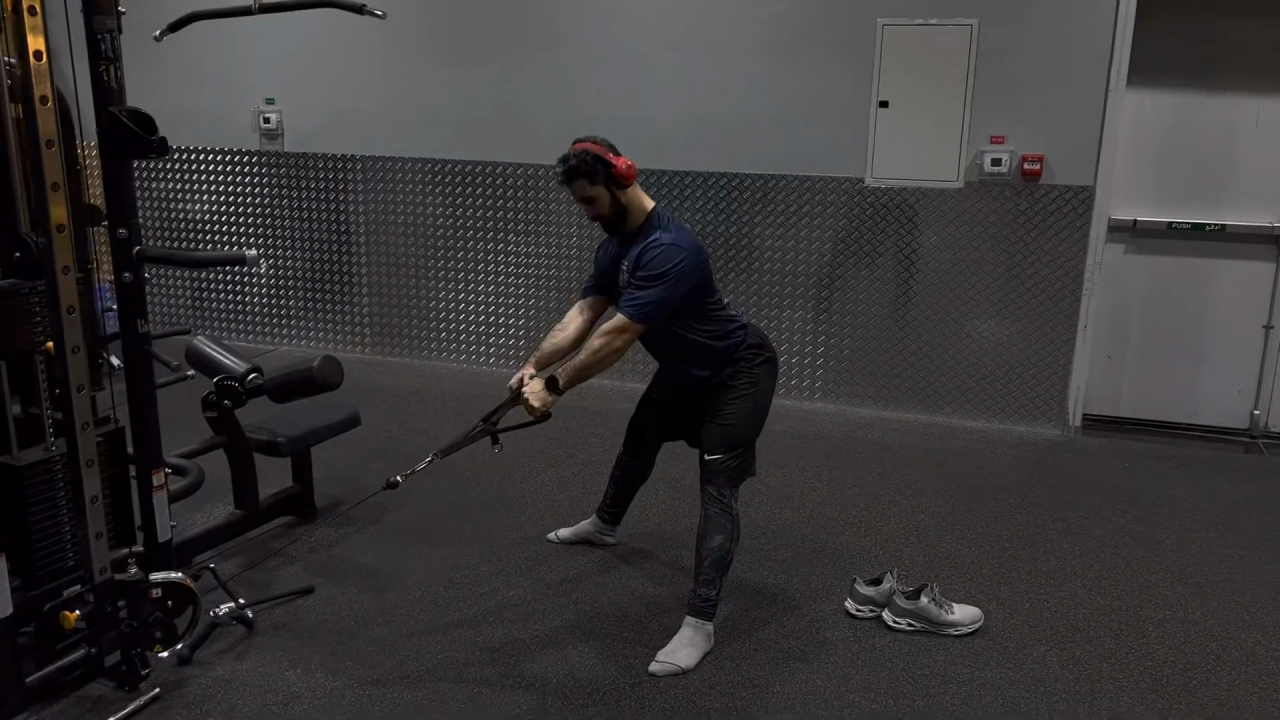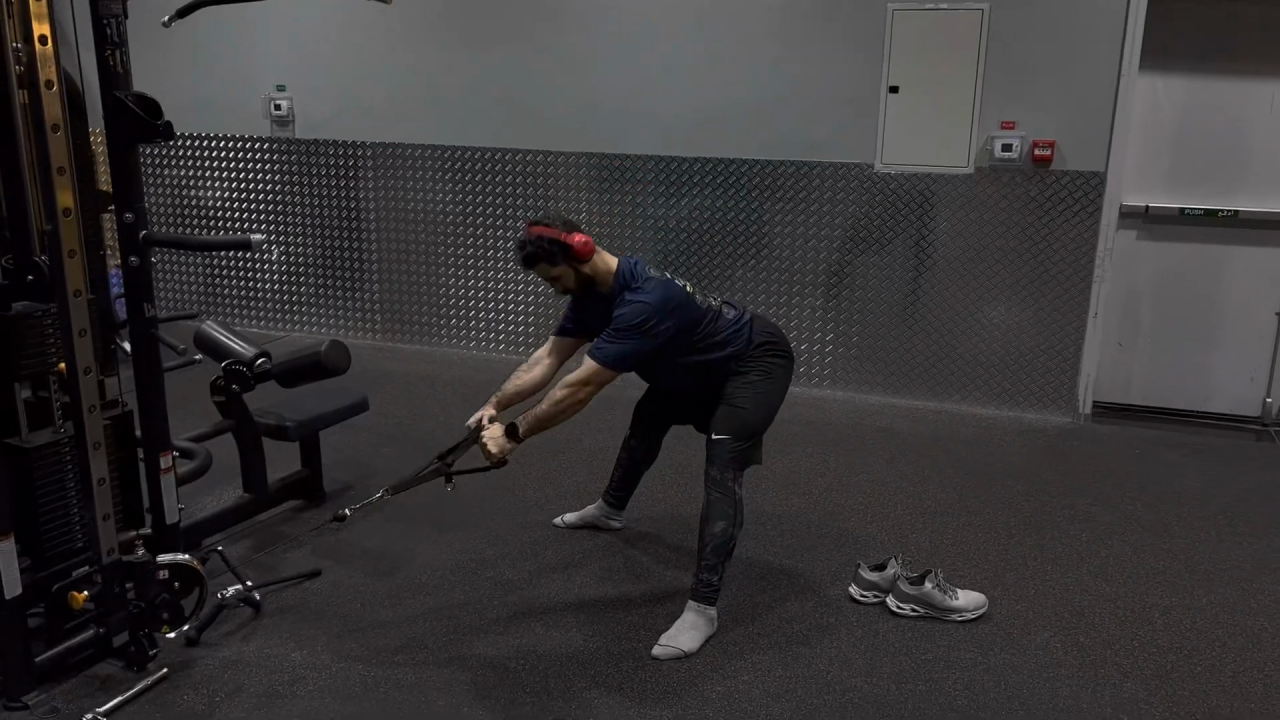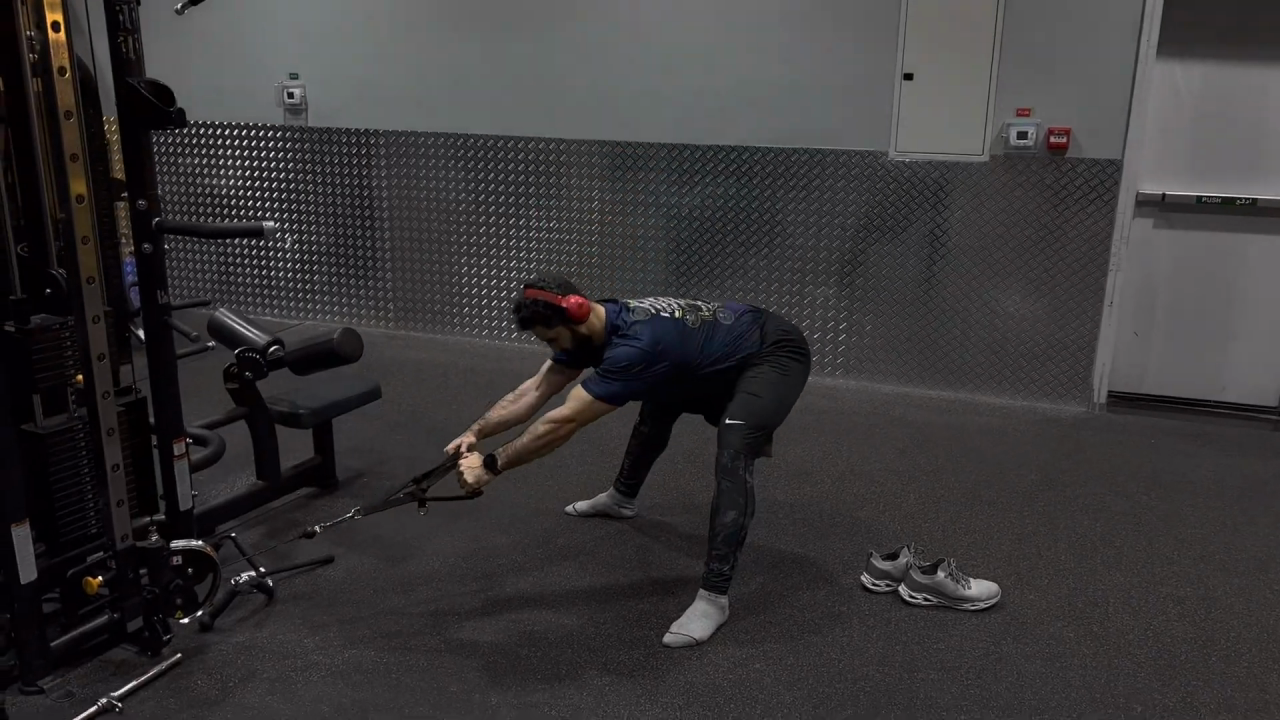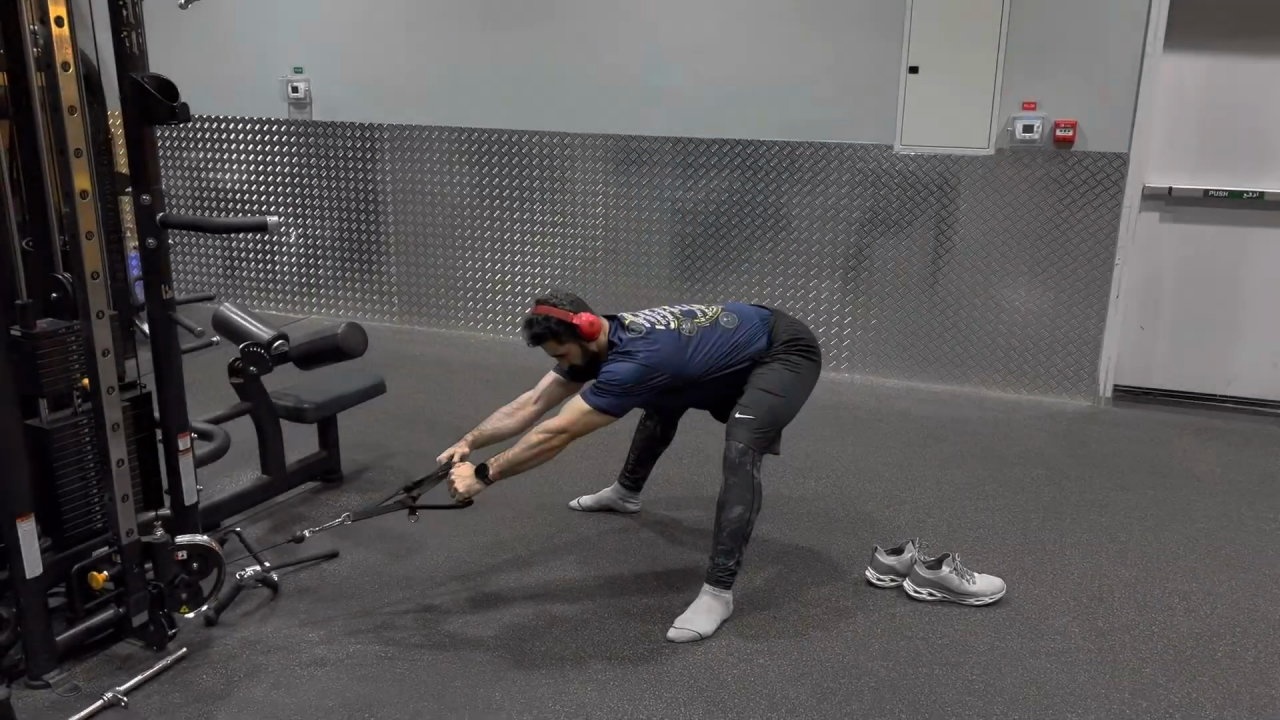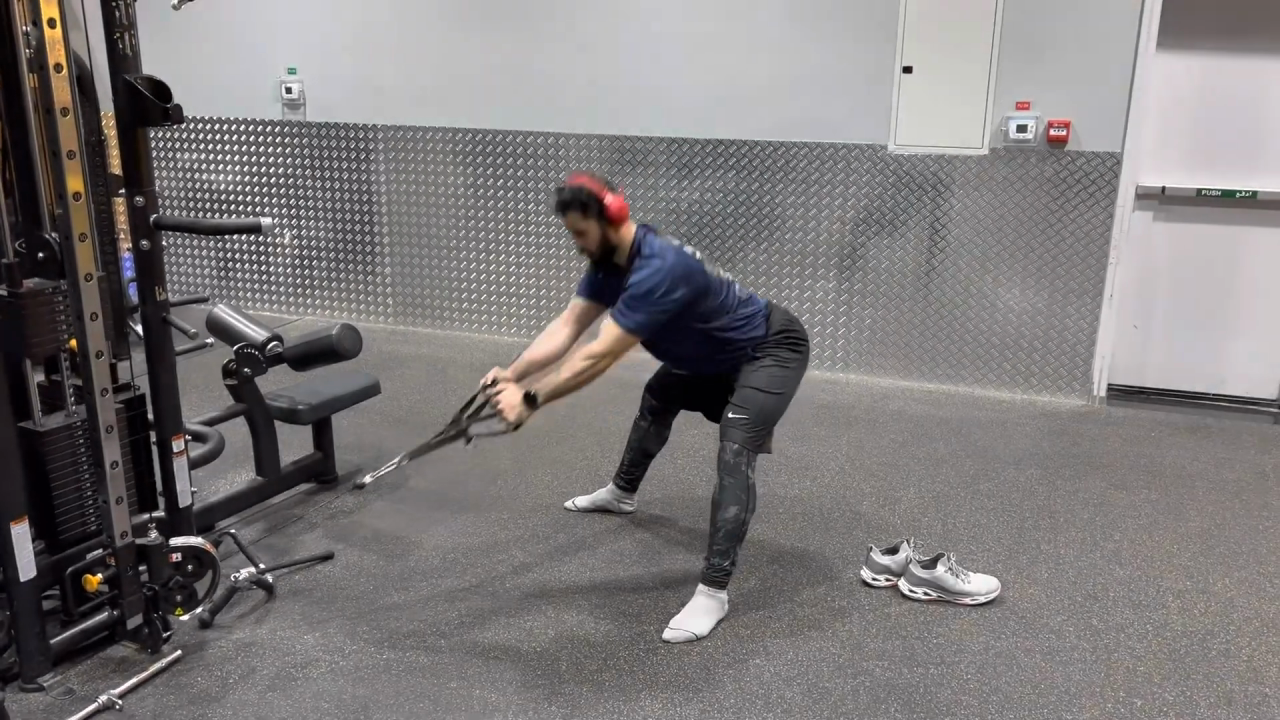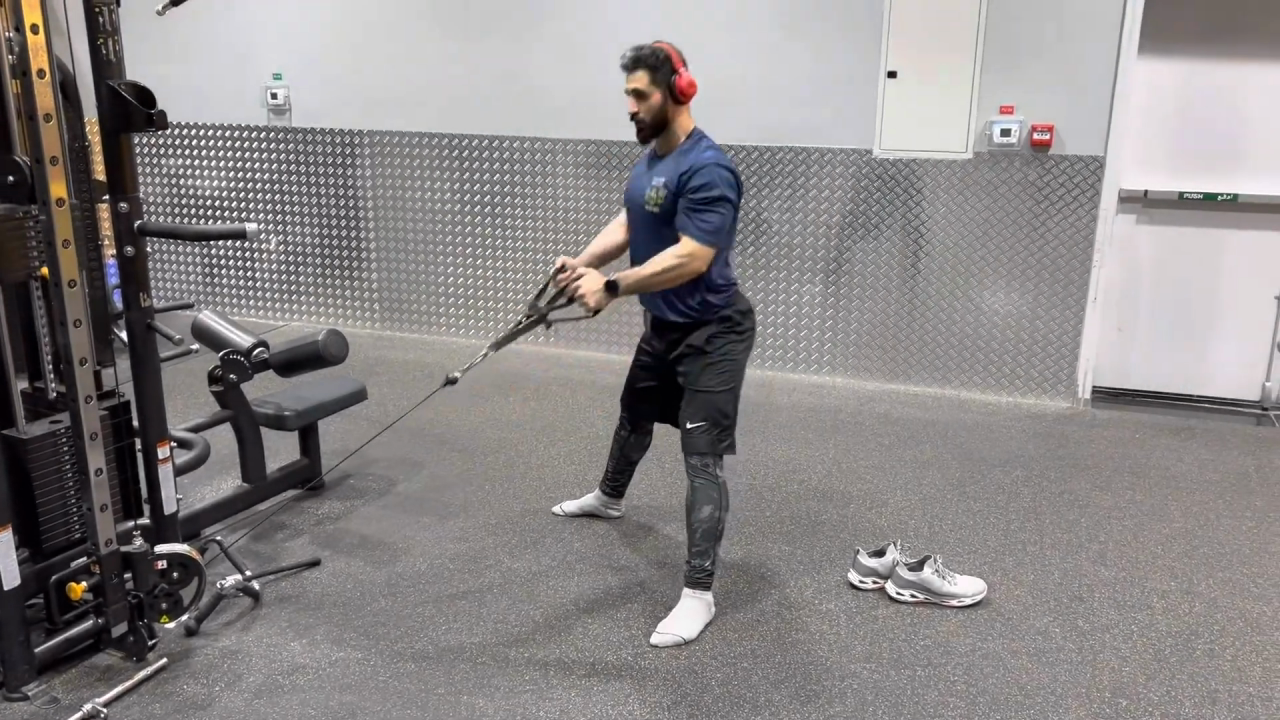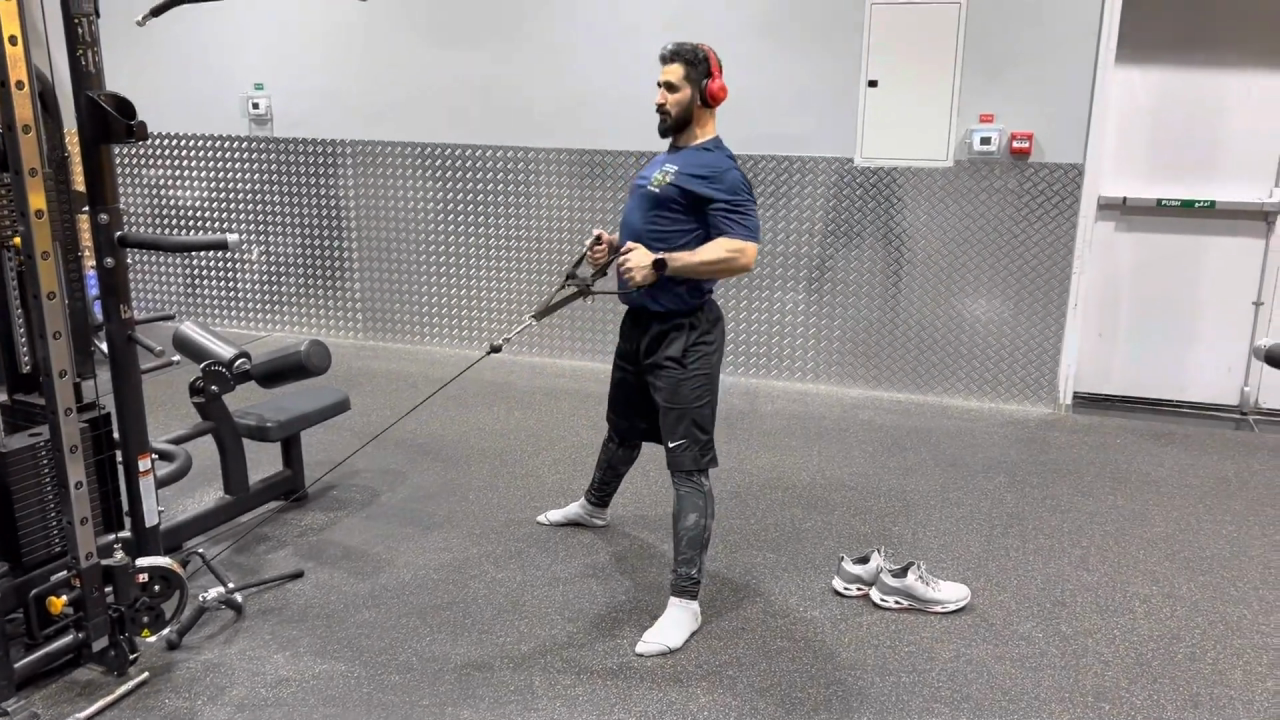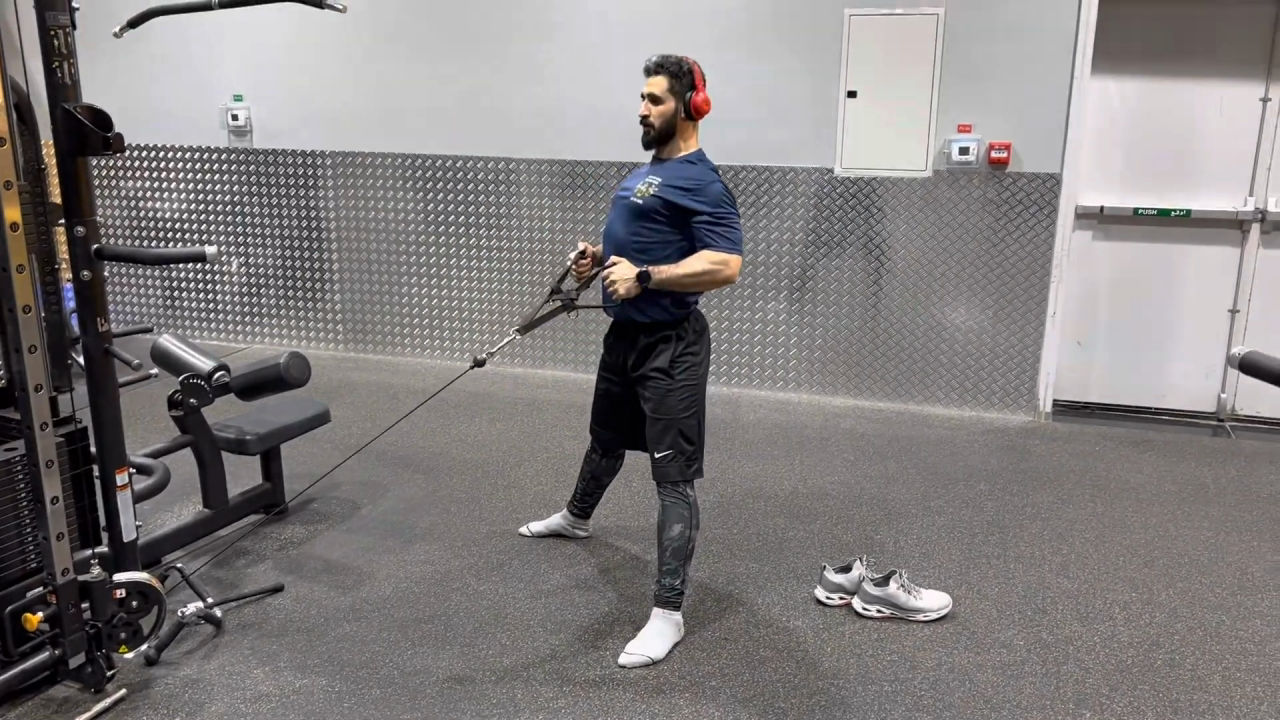
dt=0.5s
person 1, frame 1
left shoulder: (668, 249)
right shoulder: (615, 245)
left elbow: (616, 336)
right elbow: (582, 315)
left wrist: (555, 386)
right wrist: (534, 364)
left hip: (736, 373)
right hip: (683, 369)
left knee: (717, 489)
right knee: (638, 443)
left ankle: (700, 623)
right ankle: (605, 524)
person 1, frame 2
left shoulder: (645, 300)
right shoulder: (592, 292)
left elbow: (581, 387)
right elbow: (548, 357)
left wrist: (514, 433)
right wrist: (495, 405)
left hip: (758, 362)
right hip: (697, 364)
left knee: (721, 472)
right knee: (646, 421)
left ankle: (703, 609)
right ankle: (611, 509)
person 1, frame 3
left shoulder: (636, 345)
right shoulder: (592, 327)
left elbow: (564, 422)
right elbow: (535, 390)
left wrist: (492, 464)
right wrist: (476, 432)
left hip: (774, 354)
right hip: (726, 355)
left knee: (732, 458)
right knee: (656, 405)
left ankle: (713, 598)
right ankle: (623, 497)
person 1, frame 4
left shoulder: (635, 360)
right shoulder: (601, 340)
left elbow: (557, 434)
right elbow: (533, 402)
left wrist: (483, 475)
right wrist: (468, 442)
left hip: (785, 352)
right hip: (744, 344)
left knee: (739, 452)
right knee: (660, 402)
left ankle: (718, 593)
right ankle: (626, 493)
person 1, frame 5
left shoulder: (659, 269)
right shoulder: (612, 261)
left elbow: (599, 356)
right elbow: (568, 325)
left wrist: (530, 399)
right wrist: (511, 374)
left hip: (772, 350)
right hip: (714, 354)
left knee: (734, 453)
right knee: (657, 402)
left ankle: (713, 592)
right ankle: (622, 493)
person 1, frame 6
left shoulder: (705, 167)
right shoulder: (651, 159)
left elbow: (694, 257)
right elbow: (628, 225)
left wrist: (610, 286)
right wrist: (587, 259)
left hip: (713, 331)
right hip: (664, 324)
left knee: (702, 455)
right knee: (634, 415)
left ankle: (698, 594)
right ankle: (609, 497)
person 1, frame 7
left shoulder: (717, 170)
right shoulder: (667, 157)
left elbow: (742, 253)
left wrist: (659, 263)
right wrist: (615, 243)
left hip: (684, 333)
right hip: (639, 322)
left knee: (687, 465)
right knee: (623, 428)
left ankle: (685, 602)
right ankle: (594, 505)
person 1, frame 8
left shoulder: (700, 182)
right shoulder: (648, 170)
left elbow: (726, 265)
left wrist: (645, 277)
right wrist: (599, 254)
left hip: (670, 345)
right hip: (625, 334)
left knee: (674, 476)
right knee: (605, 439)
left ankle: (668, 613)
right ankle: (576, 517)
